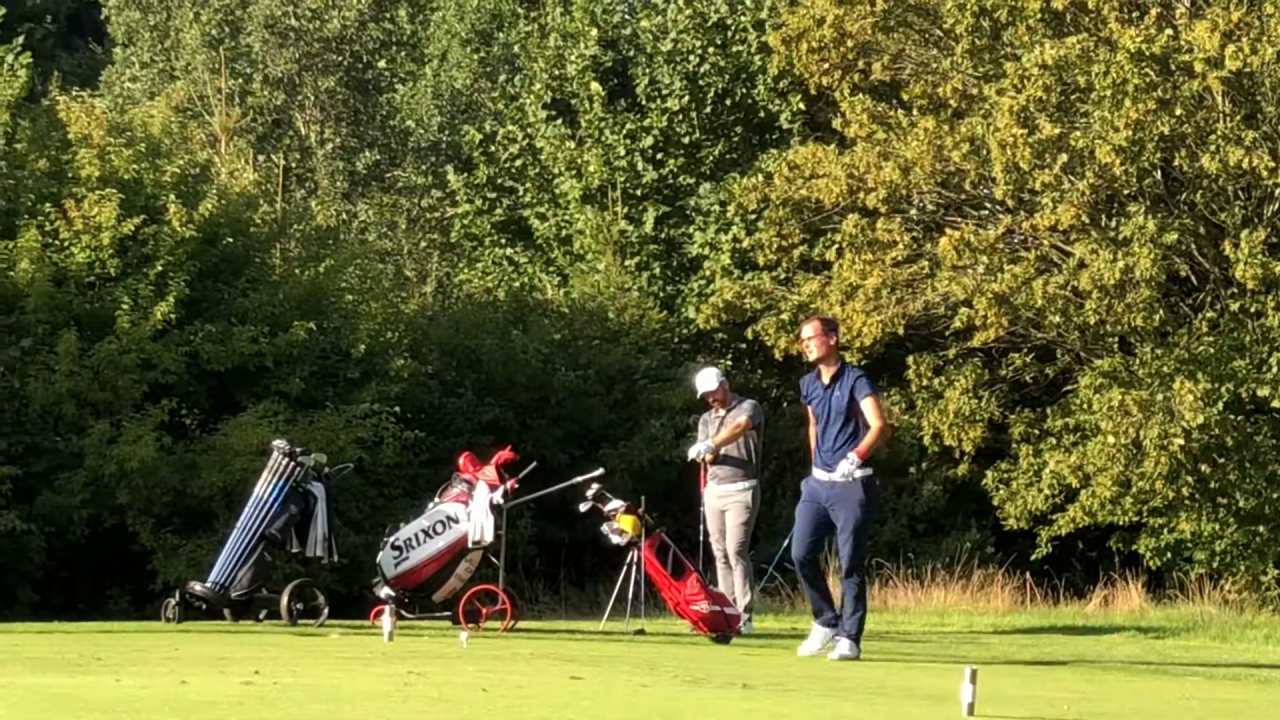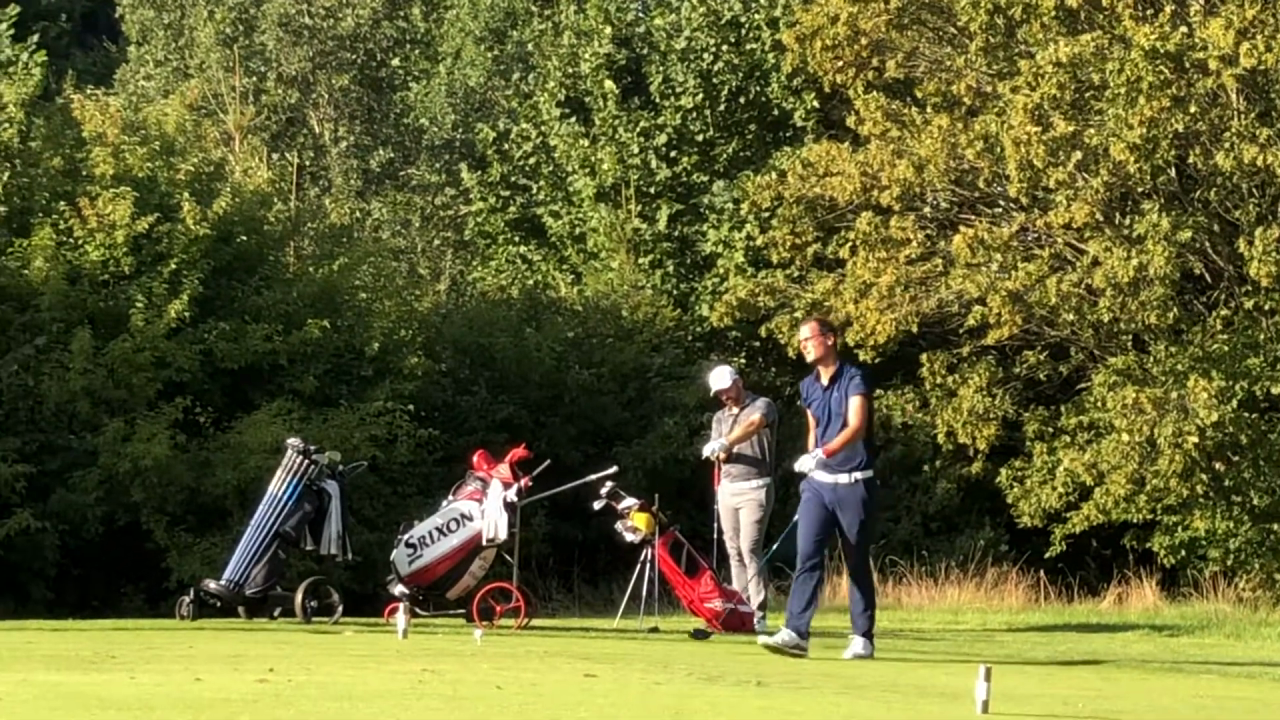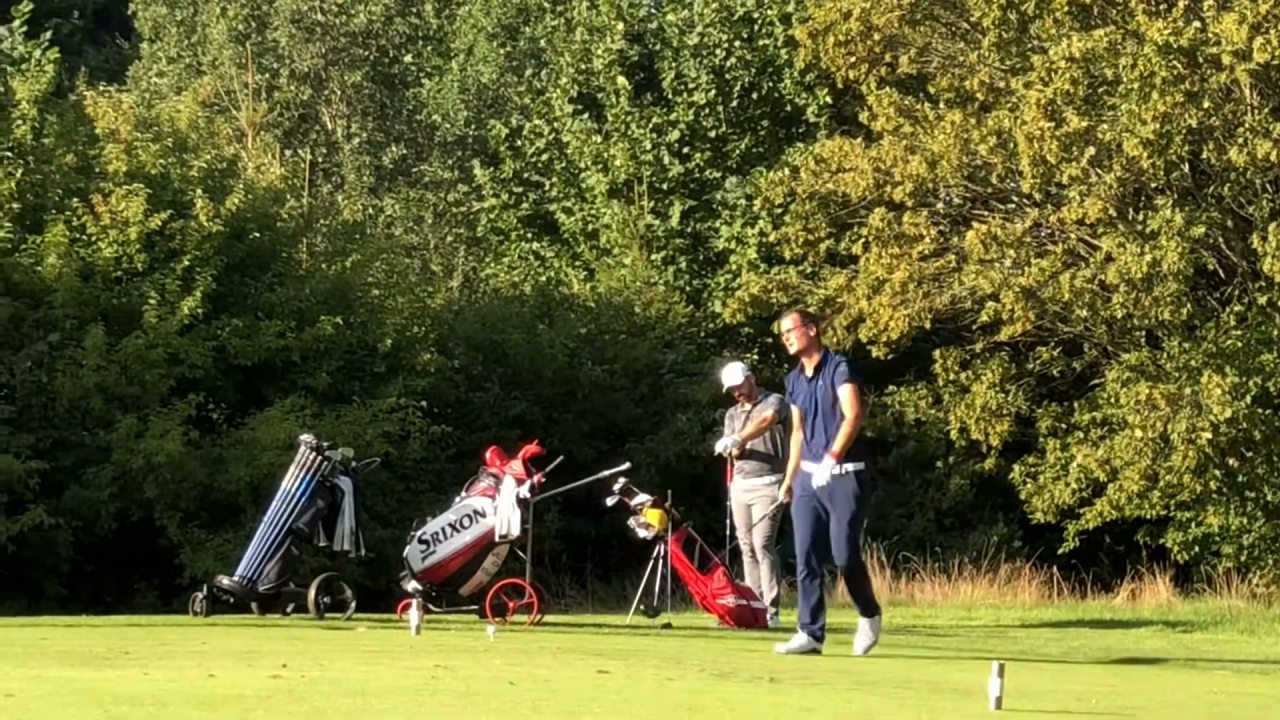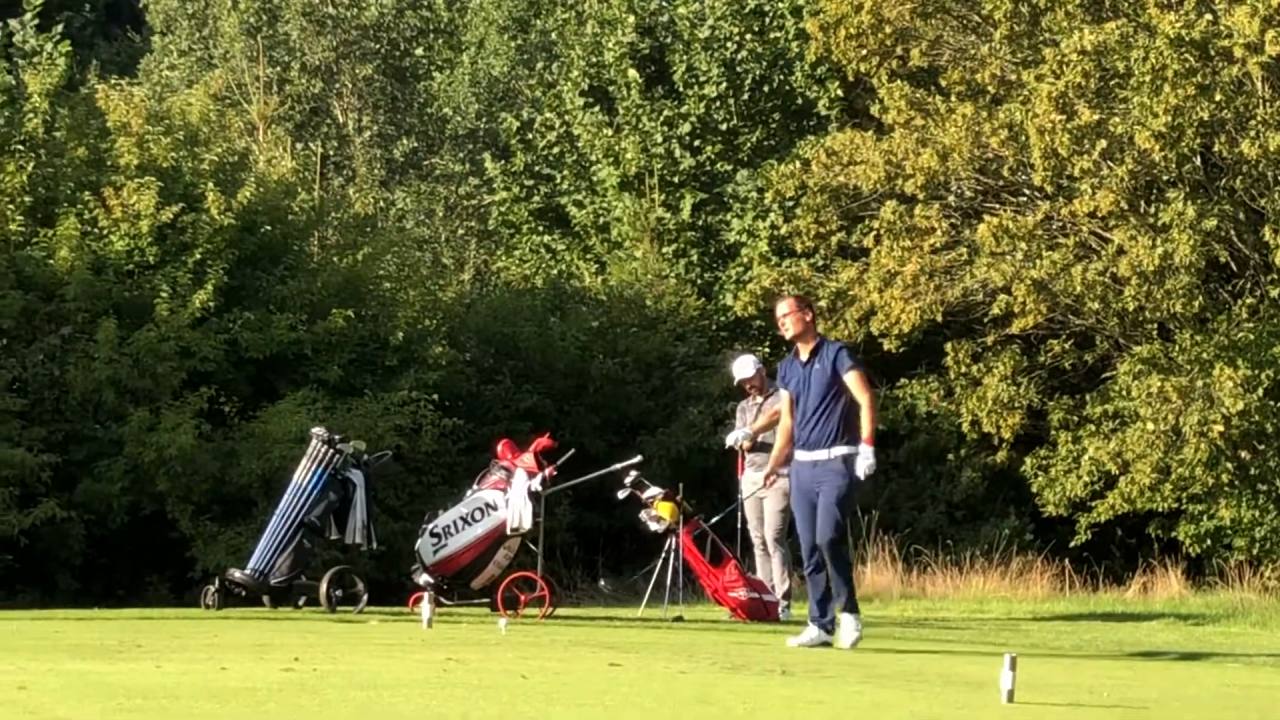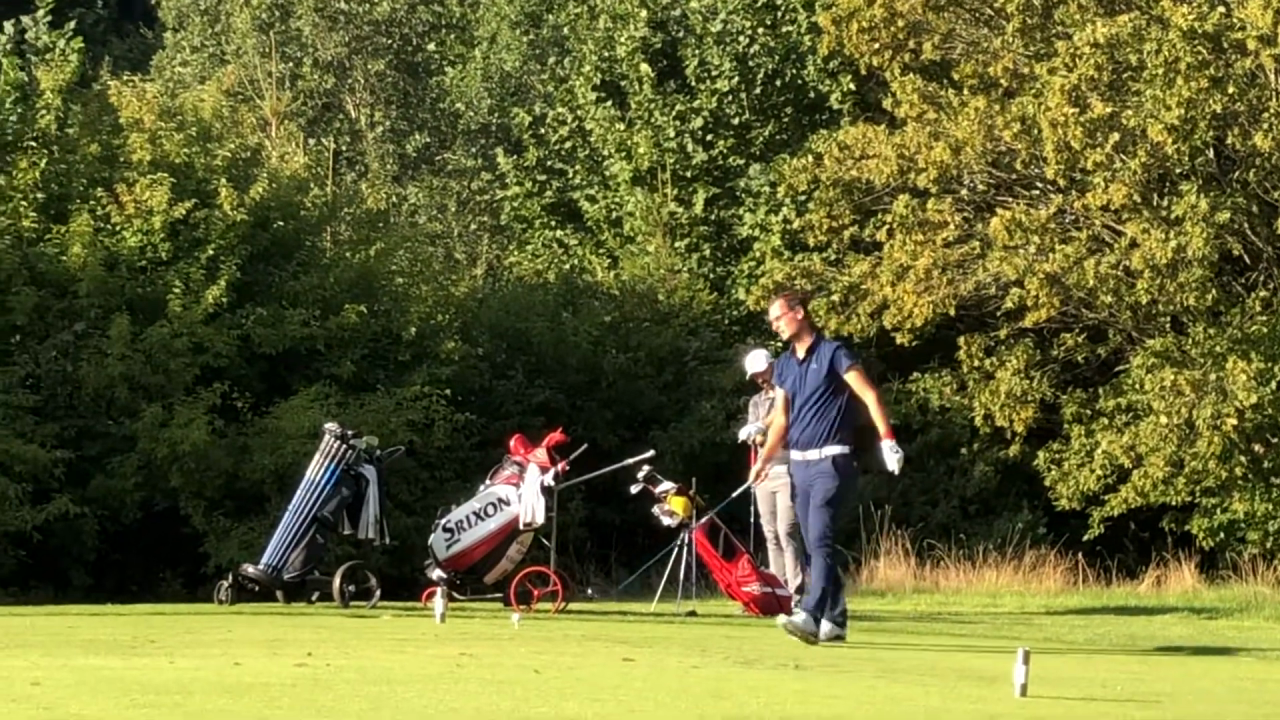
dt=0.2s
person 1, frame 1
left shoulder: (856, 379)
right shoulder: (808, 383)
left elbow: (879, 425)
left wrist: (856, 456)
left hip: (852, 484)
right hip: (818, 482)
left knee: (850, 563)
right knee: (802, 553)
left ankle: (849, 638)
right ankle: (826, 622)
person 1, frame 2
left shoulder: (853, 379)
right shoulder: (807, 386)
left elbow: (857, 426)
left wrist: (823, 454)
left hip: (853, 485)
right hip: (818, 483)
left knee: (857, 564)
right knee: (807, 555)
left ankle: (863, 637)
right ankle: (796, 632)
person 1, frame 3
left shoulder: (840, 367)
right shoulder: (793, 380)
left elbow: (854, 416)
left wrist: (831, 458)
right wrist: (790, 476)
left hip: (844, 476)
right hip: (808, 478)
left knee: (844, 555)
right knee: (806, 555)
left ankle: (869, 615)
right ankle: (810, 632)
person 1, frame 4
left shoulder: (836, 354)
right shoulder: (786, 366)
left elbow: (866, 400)
left wrist: (866, 445)
right wrist: (774, 463)
left hip: (837, 462)
right hip: (802, 465)
left knee: (827, 537)
right knee: (809, 548)
left ankle: (848, 610)
right ankle: (821, 624)
person 1, frame 5
left shoulder: (832, 352)
right shoulder: (783, 364)
left elbow: (870, 395)
left wrist: (887, 438)
right wrist: (764, 459)
left hip: (831, 461)
right hip: (799, 464)
left knee: (820, 538)
right knee: (815, 545)
left ankle: (811, 616)
right ankle: (833, 620)
person 2, frame 1
left shoulder: (748, 407)
right shoulder: (706, 419)
left elbow: (739, 427)
right elbow: (706, 457)
left wrist: (711, 444)
right wrist: (707, 453)
left hip: (741, 490)
right hip: (713, 491)
left knee: (736, 551)
right knee: (720, 554)
left ankle: (745, 617)
person 2, frame 2
left shoulder: (762, 405)
right shoulder: (719, 417)
left elbow: (753, 424)
right elbow: (720, 455)
left wrist: (725, 442)
right wrist: (720, 451)
left hip: (755, 488)
right hip: (727, 488)
left knee: (750, 549)
right knee: (734, 552)
left ankle: (758, 614)
person 2, frame 3
left shoulder: (774, 401)
right shoulder: (732, 414)
left elbow: (766, 421)
right elbow: (733, 452)
left wrist: (738, 438)
right wrist: (733, 447)
left hip: (768, 484)
right hip: (740, 485)
left knee: (762, 545)
right knee: (747, 548)
left ankle: (771, 610)
person 2, frame 4
left shoulder: (783, 395)
right shoulder: (743, 407)
left elbow: (776, 414)
right elbow: (744, 444)
left wrist: (749, 431)
right wrist: (746, 441)
left hip: (778, 477)
right hip: (751, 477)
left knee: (774, 539)
right knee: (758, 541)
left ankle: (782, 604)
person 2, frame 5
right shoulder: (755, 402)
right elbow: (756, 439)
left wrist: (761, 425)
right wrist: (758, 435)
left hip: (790, 471)
right hip: (764, 472)
left knee: (787, 532)
right knee: (771, 535)
left ankle: (796, 596)
